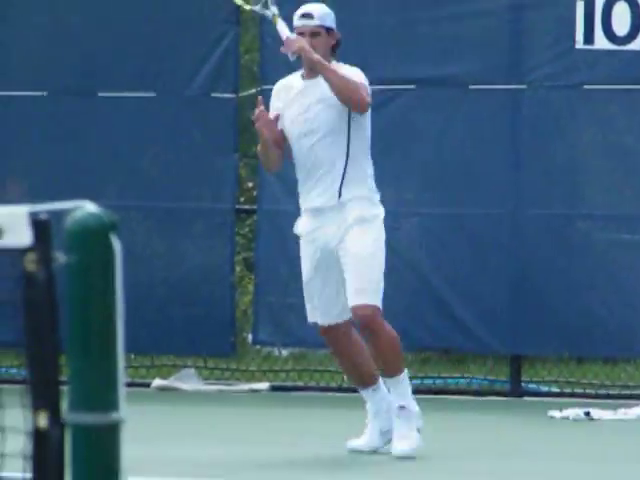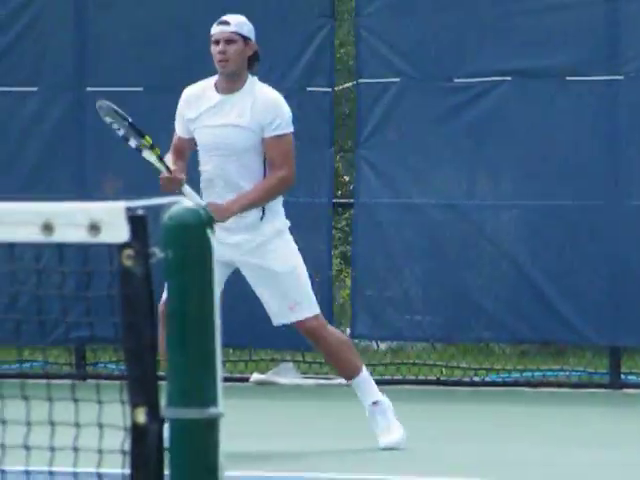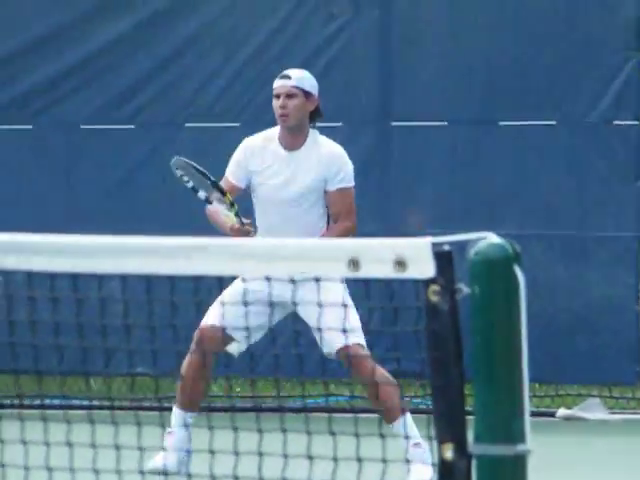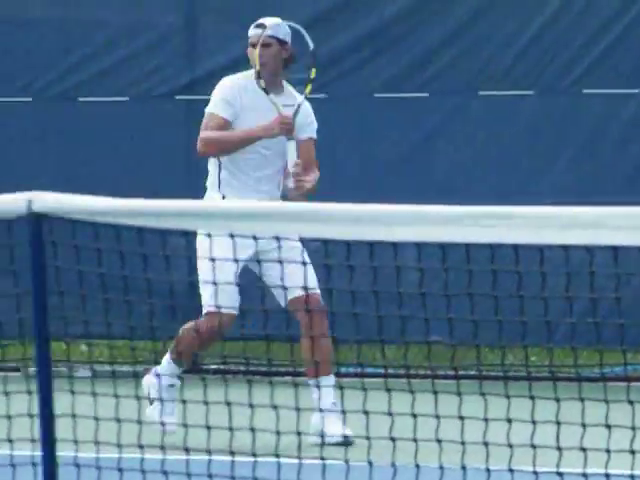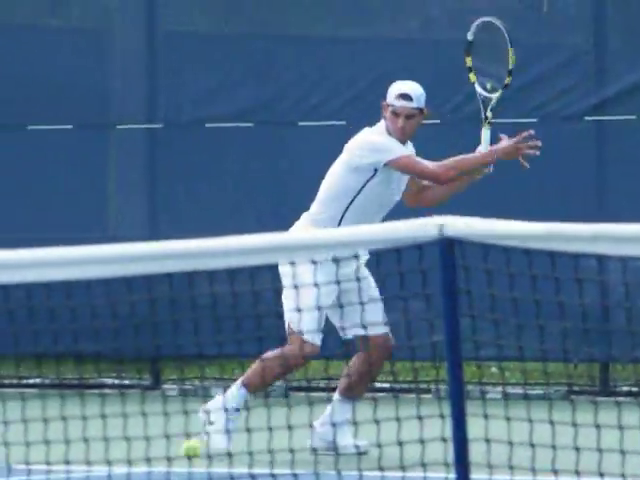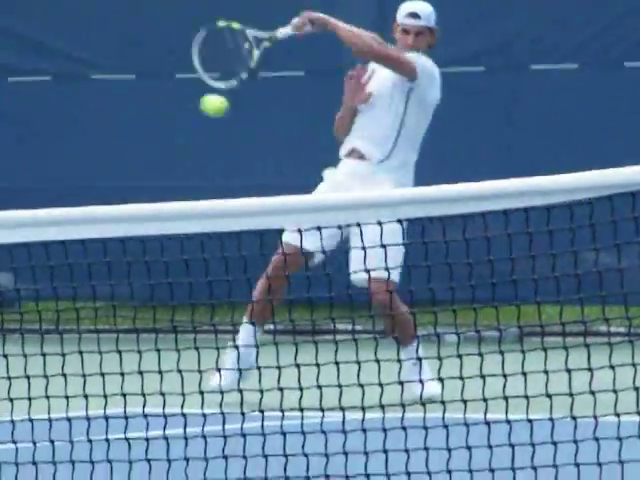
dt=0.5s
person 1, frame 1
left shoulder: (350, 76)
right shoulder: (284, 91)
left elbow: (360, 103)
right elbow: (275, 164)
left wrist: (315, 58)
right wrist: (266, 134)
left hip: (357, 217)
right hip: (314, 224)
left knee: (367, 315)
right knee: (334, 332)
left ankle: (405, 409)
right ankle: (384, 417)
person 1, frame 2
left shoulder: (270, 103)
right shoulder: (192, 97)
left elbow: (284, 174)
right elbow: (177, 155)
left wrist: (233, 205)
right wrist: (172, 174)
left hip: (262, 228)
right hip: (210, 227)
left knee: (312, 325)
right knee: (170, 312)
left ankle: (375, 405)
person 1, frame 3
left shoulder: (334, 156)
right shoulder: (252, 148)
left elbow: (345, 226)
right elbow: (217, 205)
right wrist: (229, 225)
left hip: (317, 273)
right hip: (263, 270)
left knee: (359, 358)
right knee: (205, 339)
right ankle: (177, 444)
person 1, frame 4
left shoulder: (301, 107)
right shoulder: (232, 88)
left elbow: (307, 172)
right elbow: (206, 146)
left wrist: (306, 181)
right wrist: (268, 131)
left knee: (311, 307)
right knee: (216, 321)
left ankle: (326, 414)
right ankle: (163, 381)
person 1, frame 5
left shoulder: (401, 150)
right shoulder: (373, 142)
left elbow: (420, 197)
right elbow: (437, 173)
left wrist: (475, 171)
right wrist: (498, 151)
left hip: (346, 258)
left knee: (379, 346)
right knee: (301, 350)
left ankle: (332, 427)
right ankle: (225, 407)
person 1, frame 6
left shoulder: (424, 72)
right shoulder: (376, 76)
left elbow: (381, 51)
right wrist: (354, 99)
left hip: (384, 193)
right hip: (341, 180)
left knee: (382, 294)
right knee: (284, 262)
left ankle: (416, 366)
right ankle: (238, 358)
